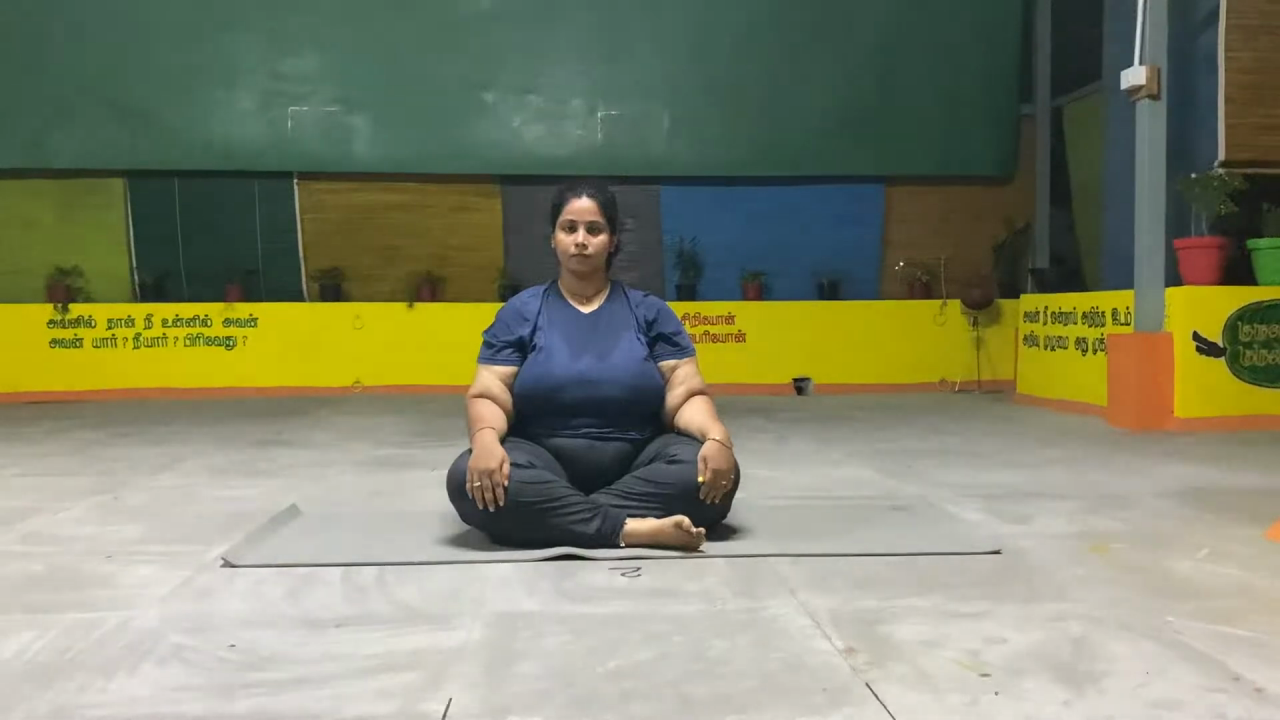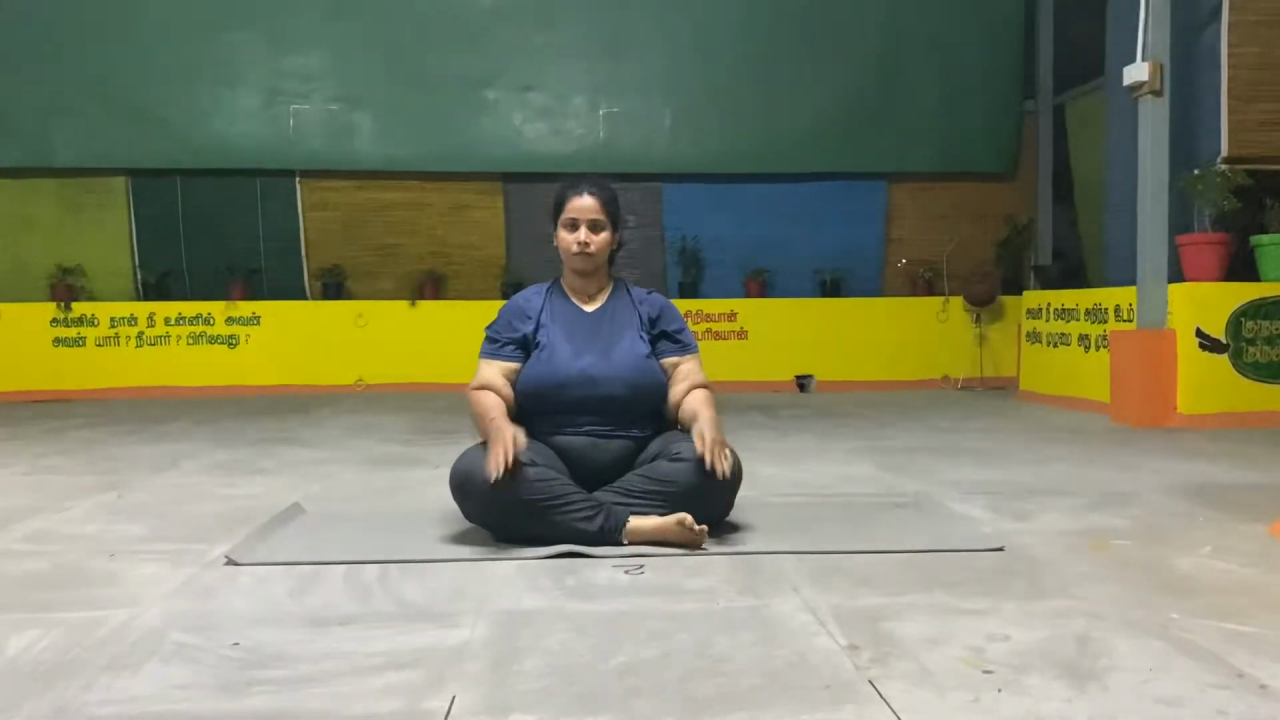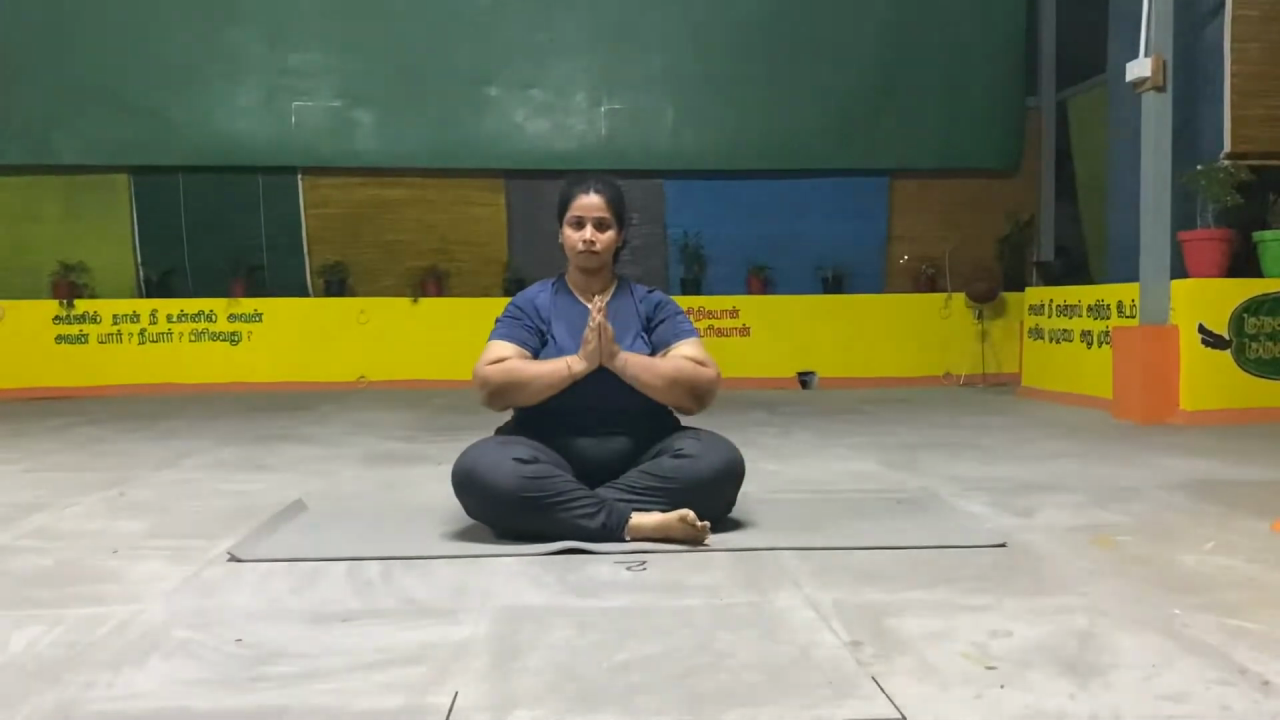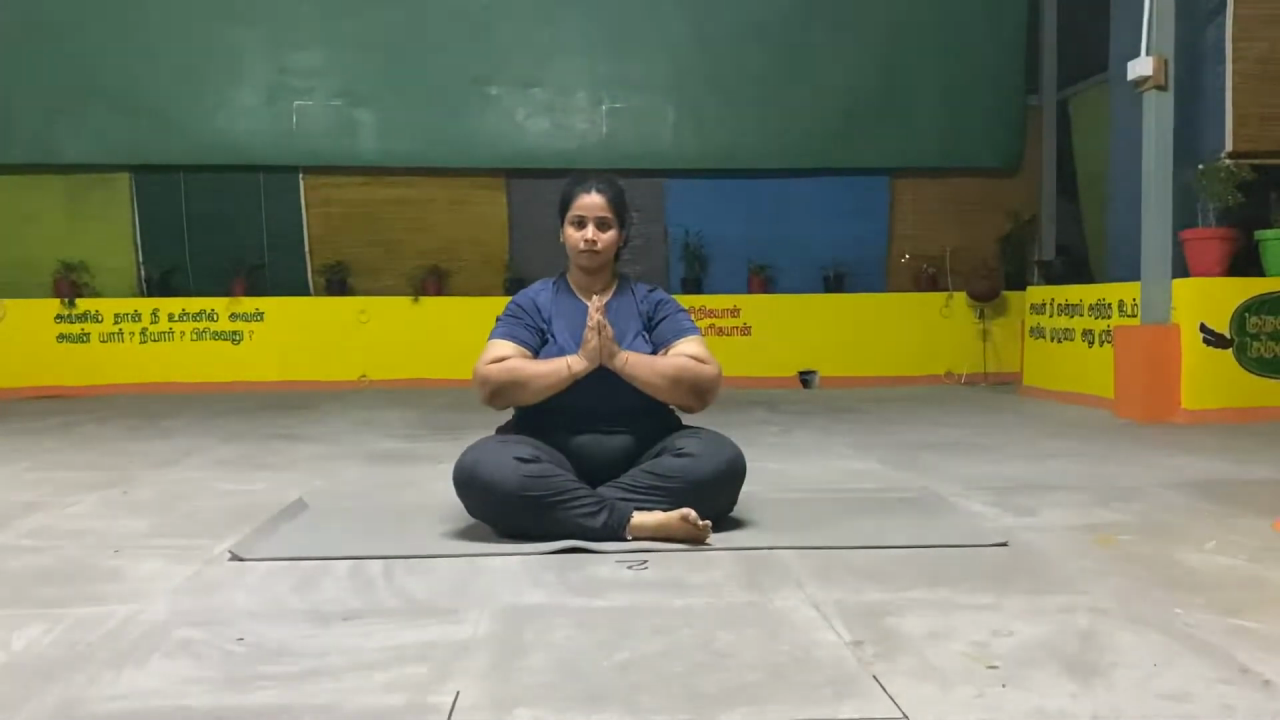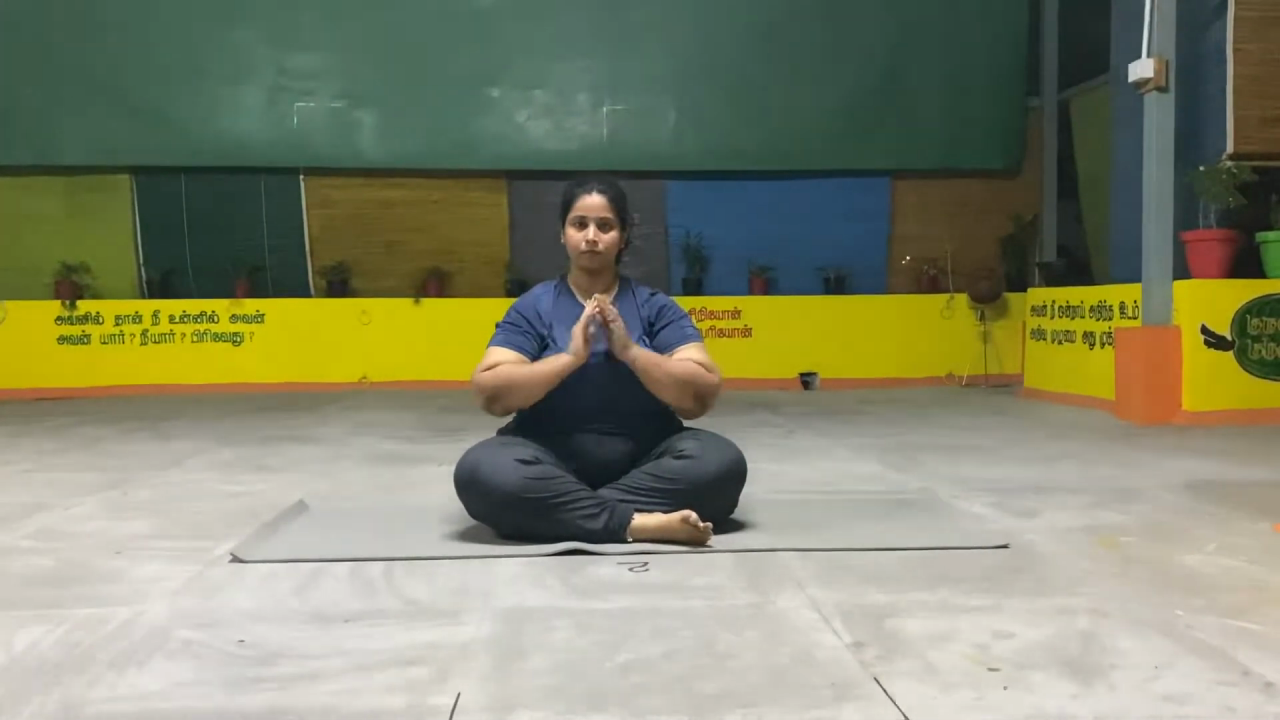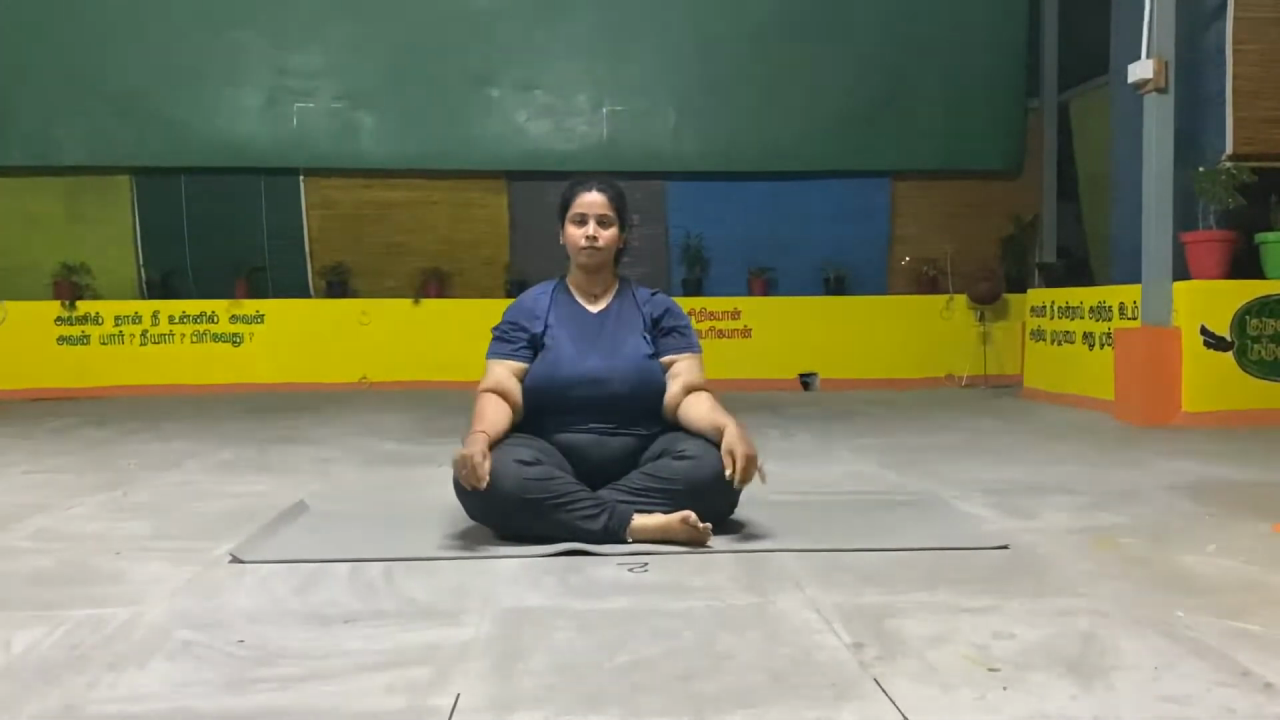
dt=0.7s
person 1, frame 1
left shoulder: (650, 312)
right shoulder: (521, 312)
left elbow: (686, 397)
right elbow: (488, 397)
left wrist: (716, 438)
right wrist: (485, 440)
left hip: (637, 463)
right hip: (544, 462)
left knee: (718, 473)
right knee: (470, 477)
left ankle: (556, 516)
right ankle: (632, 528)
person 1, frame 2
left shoulder: (653, 308)
right shoulder: (523, 309)
left elbow: (692, 389)
right elbow: (485, 391)
left wrist: (704, 419)
right wrist: (499, 425)
left hip: (639, 462)
right hip: (547, 462)
left knee: (713, 468)
right knee: (475, 474)
left ankle: (562, 514)
right ankle: (636, 527)
person 1, frame 3
left shoulder: (653, 305)
right shoulder: (531, 303)
left elbow: (701, 389)
right elbow: (491, 386)
left wrist: (618, 358)
right wrist: (579, 362)
left hip: (643, 458)
right hip: (549, 458)
left knee: (718, 460)
right knee: (478, 469)
left ankle: (563, 510)
right ankle: (637, 523)
person 1, frame 4
left shoulder: (654, 303)
right shoulder: (532, 302)
left elbow: (703, 386)
right elbow: (490, 385)
left wrist: (618, 358)
right wrist: (579, 362)
left hip: (644, 457)
right hip: (550, 457)
left knee: (720, 459)
right knee: (481, 468)
left ankle: (564, 508)
right ankle: (640, 521)
person 1, frame 5
left shoulder: (657, 307)
right shoulder: (532, 307)
left elbow: (702, 395)
right elbow: (489, 393)
left wrist: (630, 351)
right wrist: (569, 358)
left hip: (646, 462)
right hip: (551, 461)
left knee: (721, 462)
right knee: (481, 471)
left ankle: (565, 510)
right ankle: (639, 523)
person 1, frame 6
left shoulder: (658, 309)
right shoulder: (529, 308)
left elbow: (685, 394)
right elbow: (499, 393)
left wrist: (729, 428)
right wrist: (479, 436)
left hip: (643, 460)
right hip: (552, 462)
left knee: (713, 467)
right knee: (491, 477)
left ankle: (567, 511)
right ankle: (639, 525)
